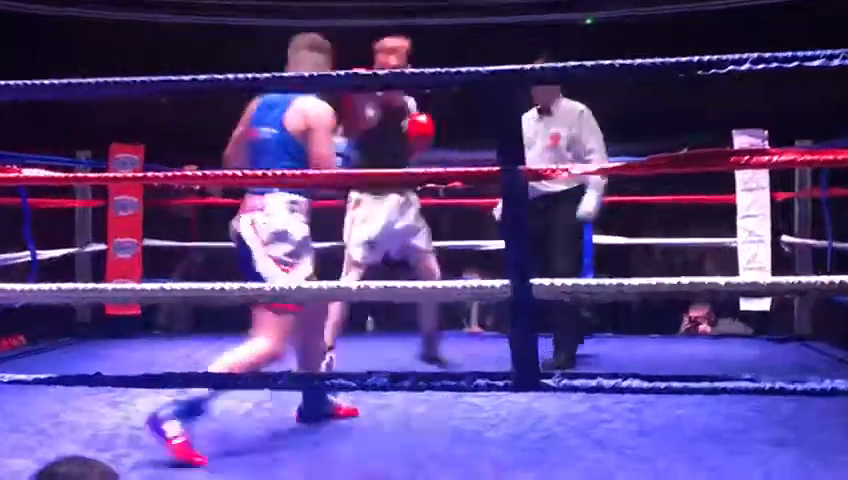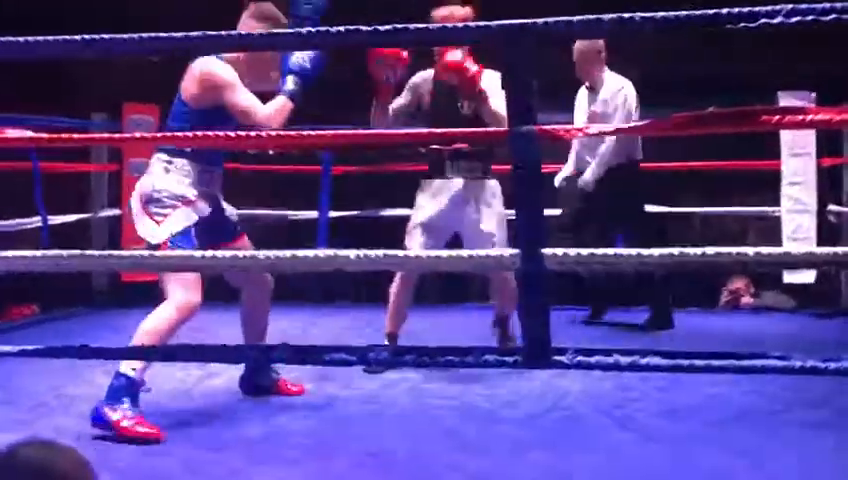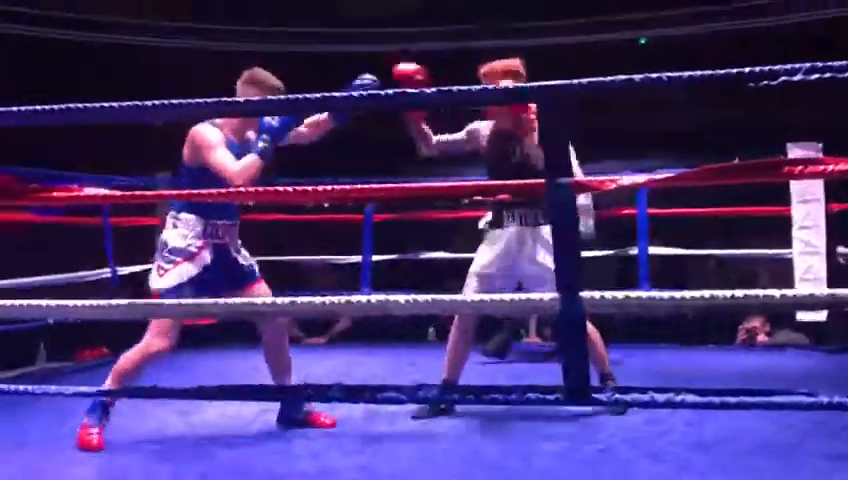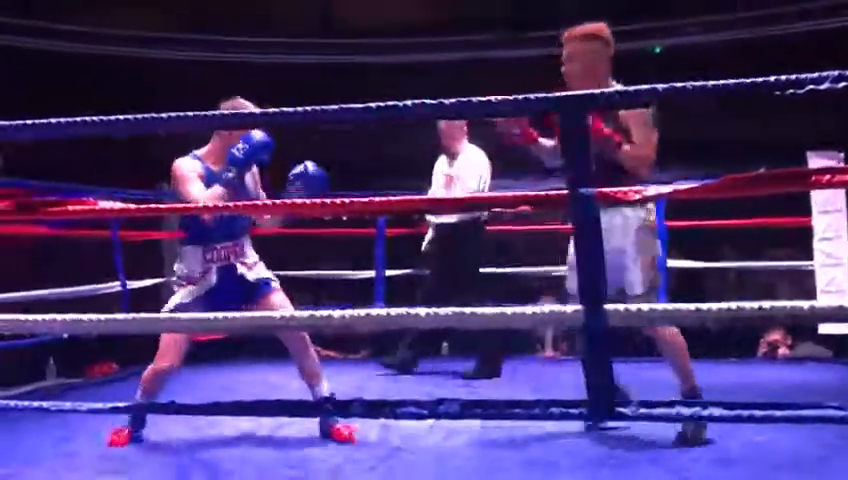
dt=0.7s
person 1, frame 1
left shoulder: (259, 105)
right shoulder: (317, 110)
left elbow: (235, 160)
right wrist: (337, 159)
left hip: (255, 218)
right hip: (279, 223)
left knee: (313, 311)
right knee: (270, 343)
left ankle: (315, 401)
right ankle: (174, 416)
person 1, frame 2
left shoulder: (232, 71)
right shoulder: (212, 70)
left elbow: (268, 79)
right elbow: (267, 123)
right wrist: (297, 79)
left hip: (203, 193)
right hip: (174, 192)
left knee: (259, 283)
right knee: (185, 299)
left ankle: (258, 373)
right ankle: (117, 403)
person 1, frame 3
left shoulder: (249, 136)
right shoulder: (204, 134)
left elbow: (303, 134)
right elbow: (238, 178)
left wrist: (344, 107)
right wrist: (267, 142)
left hip: (226, 247)
right hip: (188, 247)
left knee: (275, 325)
right knee: (158, 342)
left ankle: (292, 408)
right ankle: (98, 411)
person 1, frame 4
left shoulder: (247, 166)
right shoulder: (186, 166)
right elbow: (206, 211)
right wrist: (233, 171)
left hip: (244, 265)
right hip: (200, 273)
left knee: (297, 332)
right knee: (167, 361)
left ankle: (327, 413)
right ankle: (134, 422)
person 2, frame 1
left shoulder: (409, 105)
right shoulder: (363, 101)
left wrist: (421, 139)
left hip: (403, 199)
right hip: (369, 200)
left knee: (430, 272)
right knee: (353, 274)
left ankle: (430, 342)
right ankle: (328, 351)
person 2, frame 2
left shoulder: (490, 80)
right shoulder: (423, 83)
left elbow: (504, 129)
right elbow: (381, 123)
left wrist: (476, 92)
right wrist: (382, 94)
left hip: (480, 185)
right hip: (438, 185)
left knee: (499, 265)
left ankle: (503, 324)
right ankle: (389, 342)
person 2, frame 3
left shoulder: (542, 124)
right shoulder: (482, 131)
right elbow: (430, 147)
left wrist: (523, 122)
right wrist: (413, 107)
left hip: (540, 233)
right hip: (501, 234)
right knee: (464, 314)
left ankle: (608, 381)
person 2, frame 4
left shoulder: (633, 103)
left elbow: (645, 165)
right elbow: (557, 154)
left wrist: (604, 134)
right wrist: (522, 132)
left hip: (628, 217)
left ankle: (694, 399)
person 3, frame 1
left shoulder: (576, 113)
right shoulder: (526, 120)
left elbow: (596, 158)
left wrist: (592, 196)
left hip: (567, 200)
right hip: (536, 202)
left knee: (563, 270)
right knee: (539, 271)
left ankle: (565, 349)
right ankle: (573, 327)
person 3, frame 2
left shoulder: (620, 89)
right shoulder: (583, 94)
left elbow: (617, 136)
left wrist: (593, 172)
right wrist: (569, 169)
left hip: (618, 175)
right hip: (590, 175)
left knee: (636, 240)
right knee: (569, 229)
left ankle: (660, 311)
right ankle: (598, 299)
person 3, frame 3
left shoulder: (553, 139)
right shoulder: (520, 140)
left elbow: (574, 178)
right elbow: (511, 185)
left wrist: (584, 217)
right wrist: (494, 213)
left hip: (545, 216)
right hip: (526, 216)
left ankle: (505, 340)
right ankle: (571, 341)
person 3, frame 4
left shoulder: (475, 159)
right shoulder: (442, 161)
left elbow: (466, 196)
left wrist: (434, 210)
right wrist: (432, 231)
left hip: (464, 232)
right hip: (444, 233)
left knee: (468, 297)
right knee: (431, 295)
left ankle: (490, 360)
right ankle: (408, 355)
